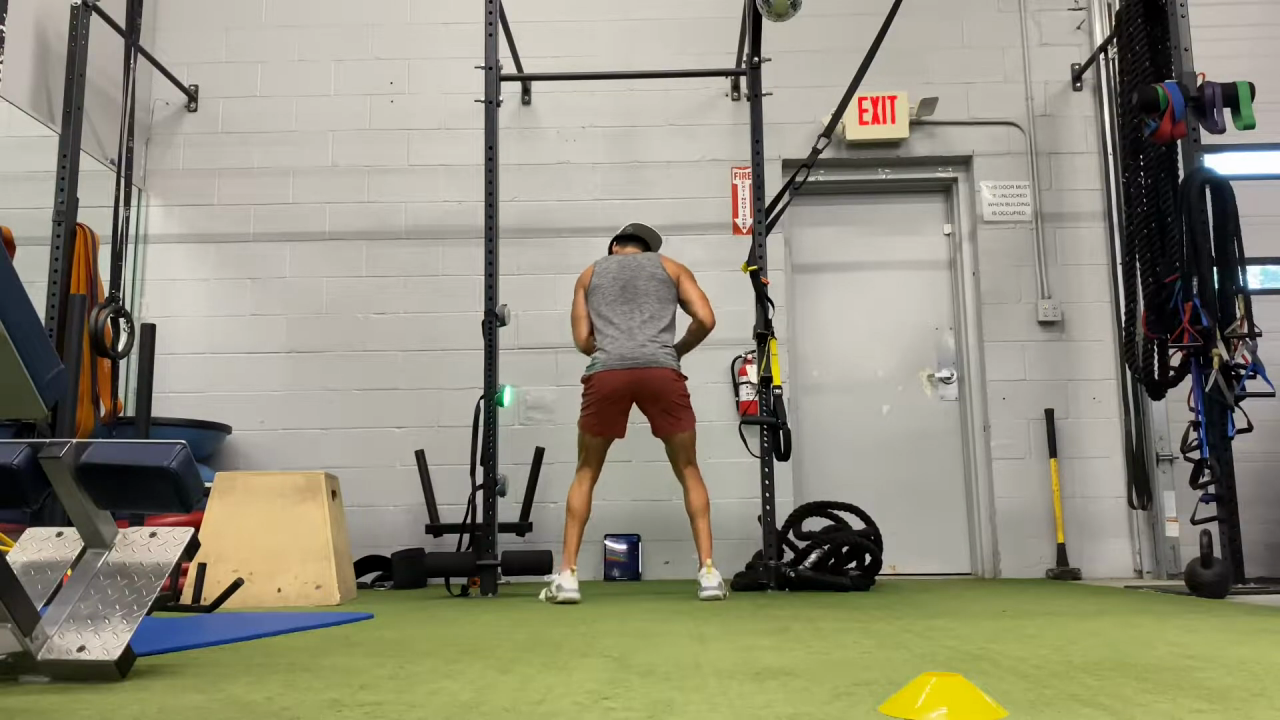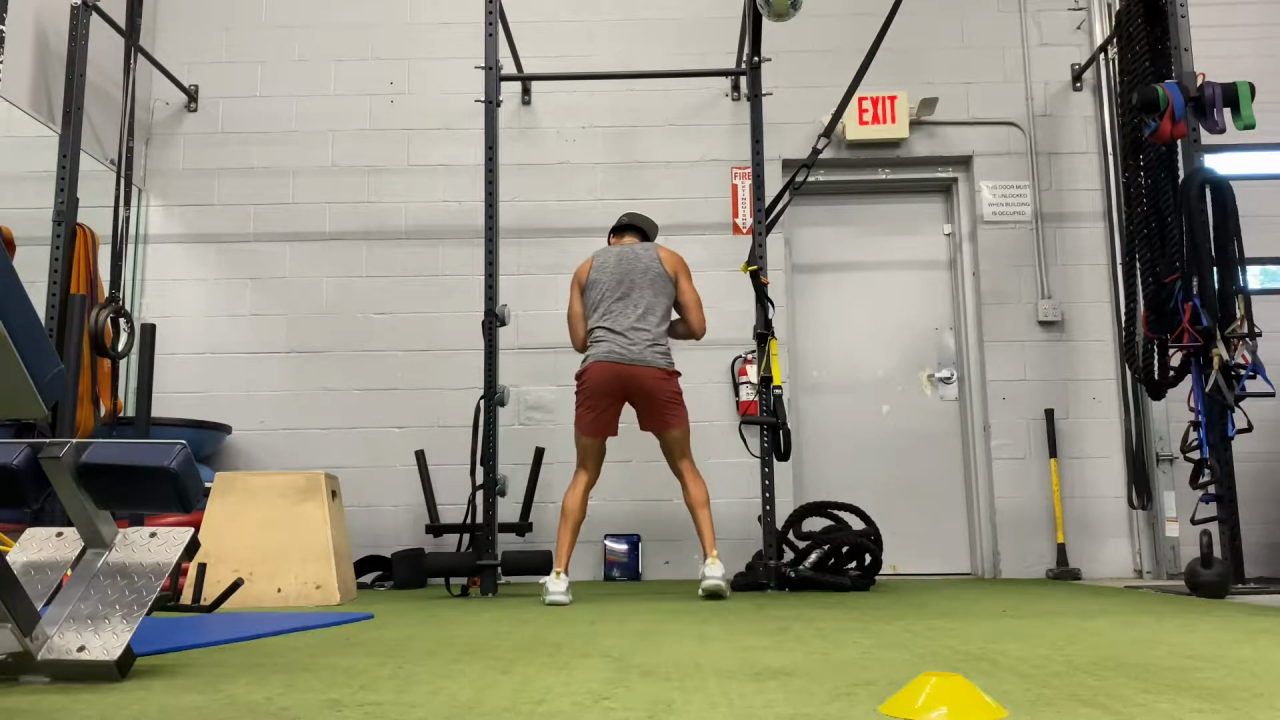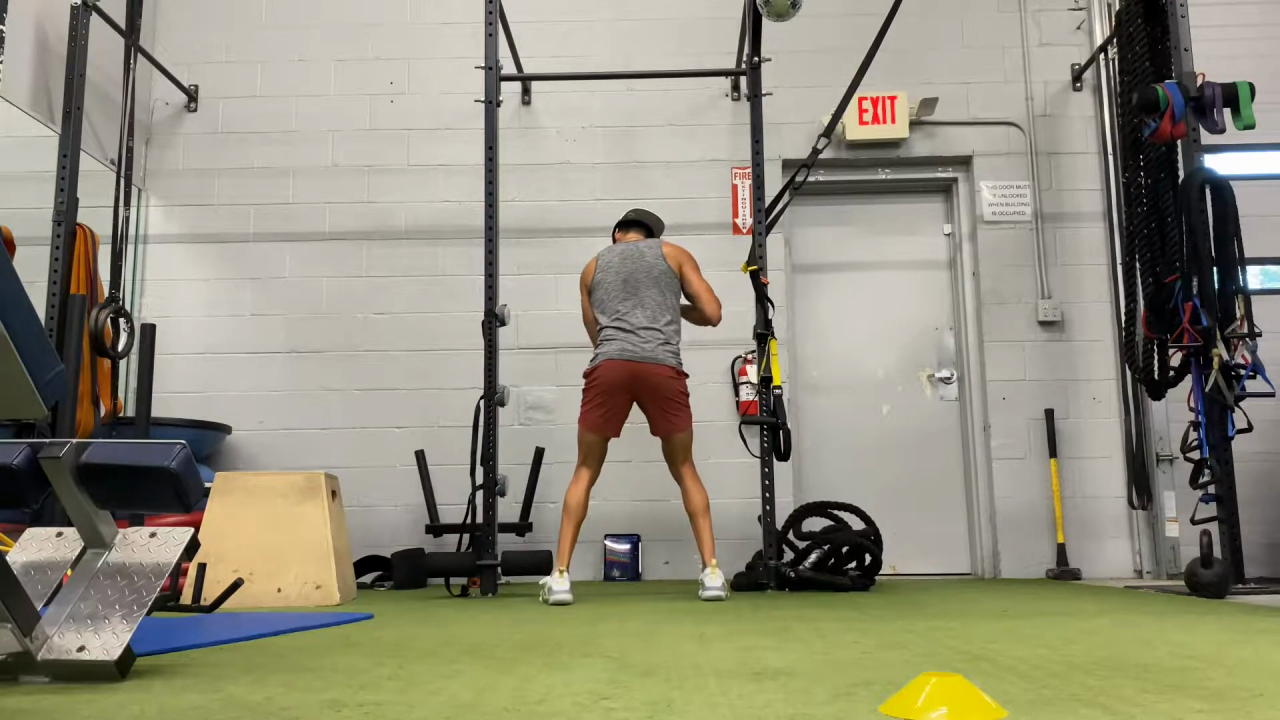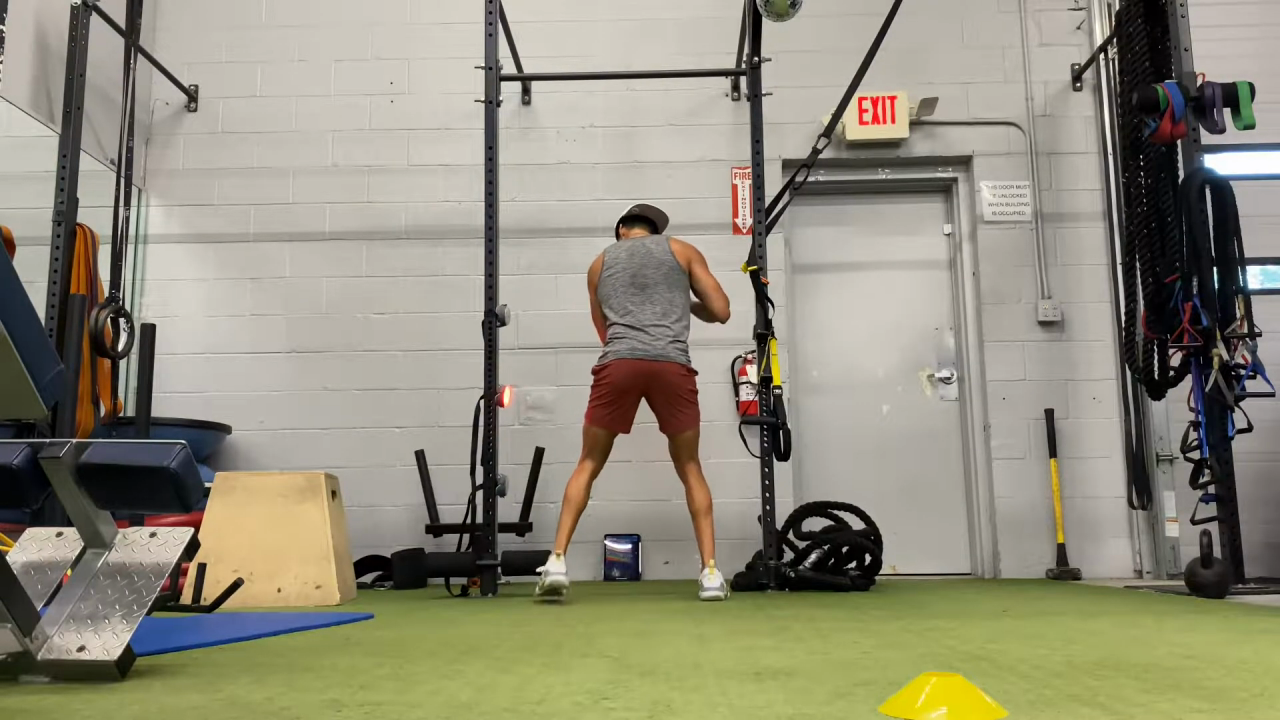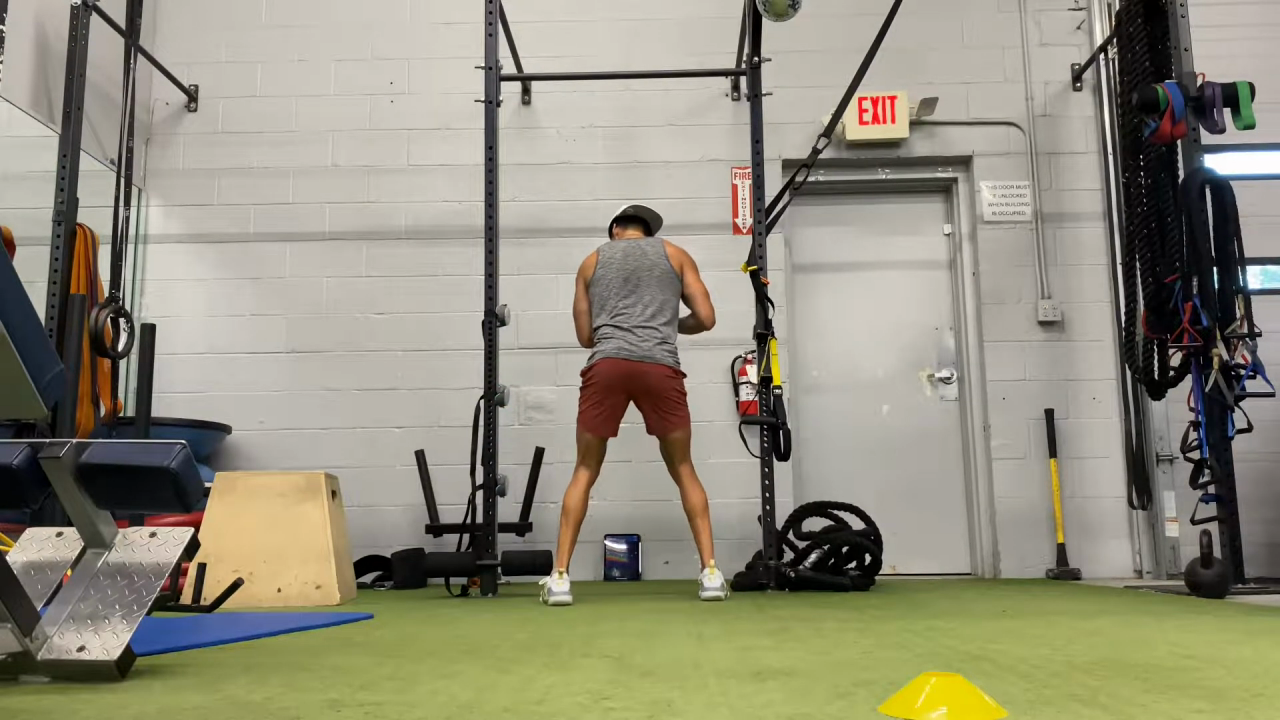
dt=1s
person 1, frame 1
left shoulder: (592, 272)
right shoulder: (671, 268)
left elbow: (583, 339)
right elbow: (706, 319)
left hip: (610, 374)
right hip: (662, 373)
left knee: (586, 474)
right knee: (688, 473)
left ankle: (567, 575)
right ankle: (709, 570)
person 1, frame 2
left shoulder: (586, 268)
right shoulder: (669, 259)
left elbow: (579, 340)
right elbow: (697, 328)
left hip: (600, 369)
right hip: (653, 370)
left knee: (584, 475)
right knee: (685, 467)
left ankle: (559, 576)
right ankle: (712, 563)
person 1, frame 3
left shoulder: (593, 267)
right shoulder: (674, 254)
right elbow: (712, 314)
left hip: (610, 367)
right hip: (662, 369)
left knee: (585, 473)
right knee: (685, 472)
left ankle: (560, 577)
right ankle: (711, 572)
person 1, frame 4
left shoulder: (600, 263)
right shoulder: (682, 251)
right elbow: (721, 311)
left hip: (618, 365)
right hip: (671, 367)
left knee: (588, 465)
right knee: (690, 470)
left ankle: (557, 561)
right ankle: (710, 573)
person 1, frame 5
left shoulder: (592, 262)
right shoulder: (674, 254)
left elbow: (584, 336)
right elbow: (706, 318)
left hip: (605, 367)
right hip: (659, 369)
left knee: (584, 472)
right knee: (683, 471)
left ankle: (560, 577)
right ankle: (711, 573)
